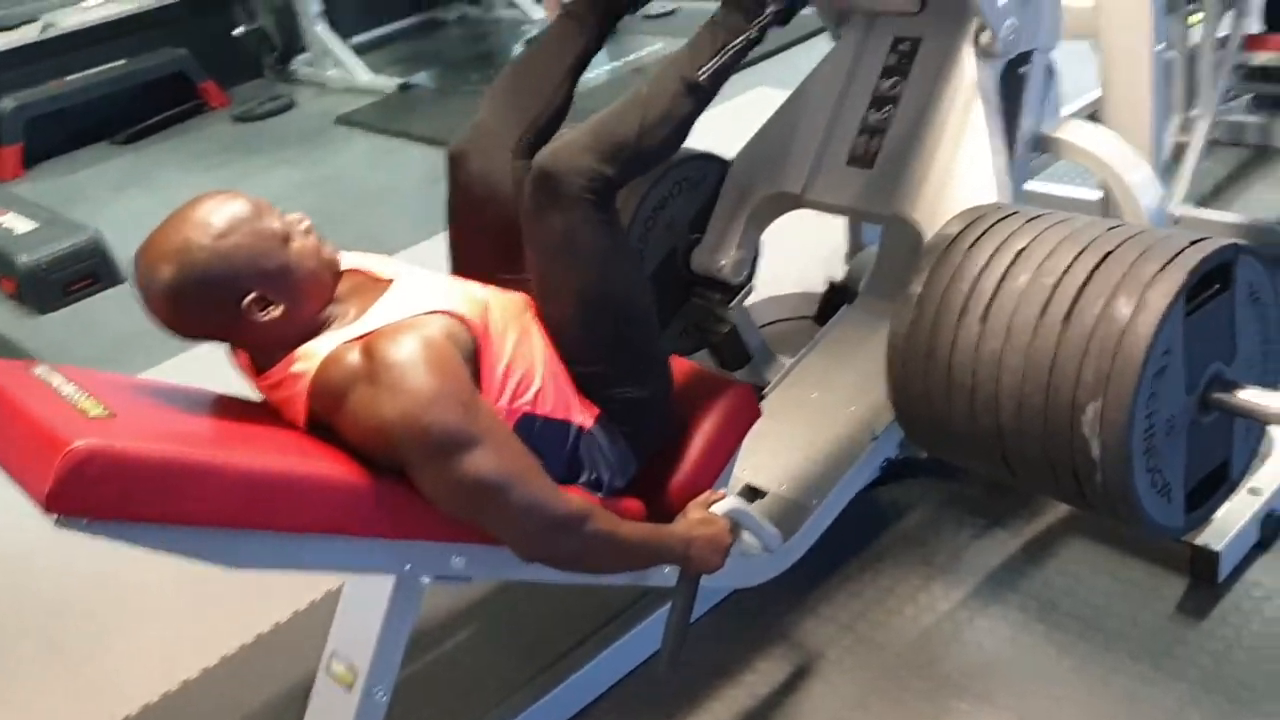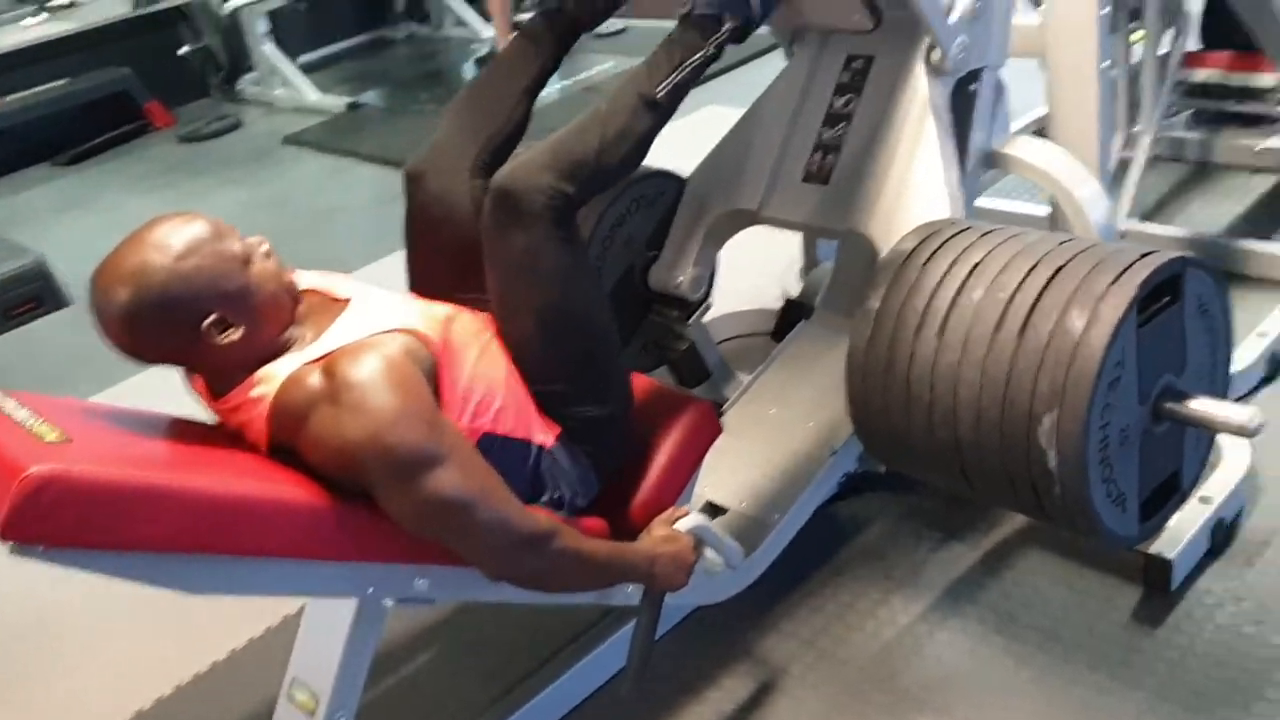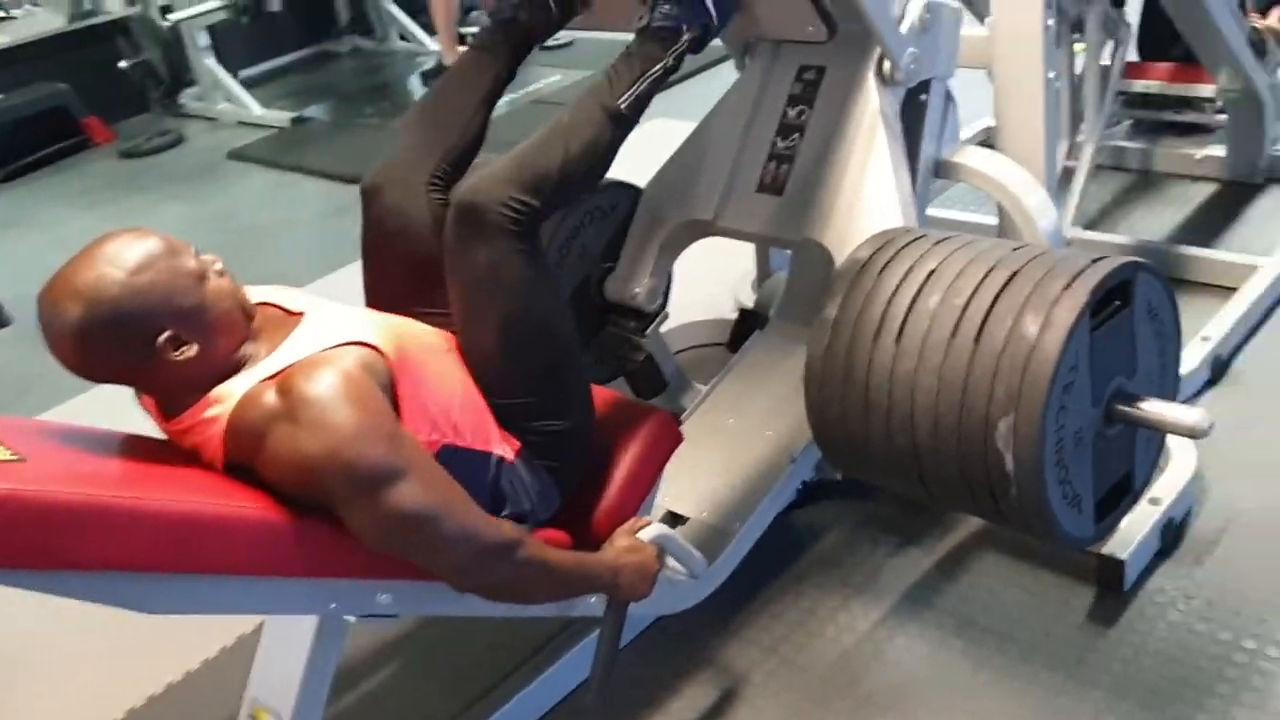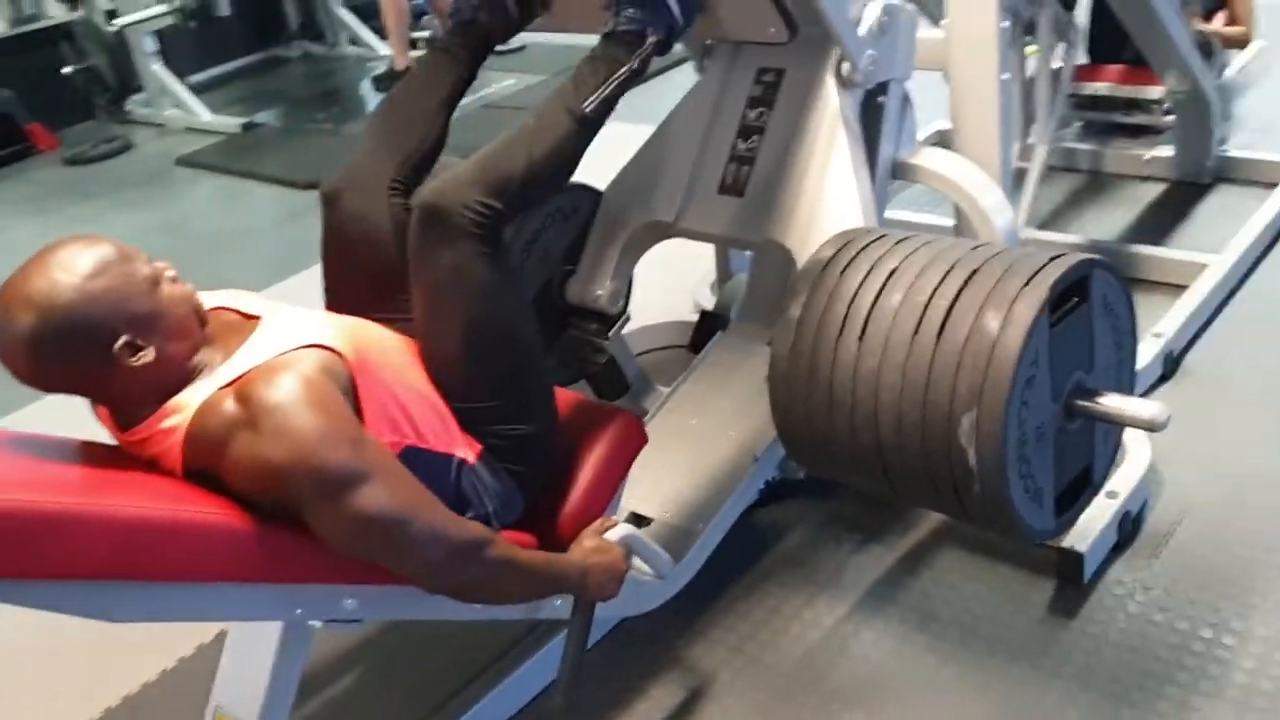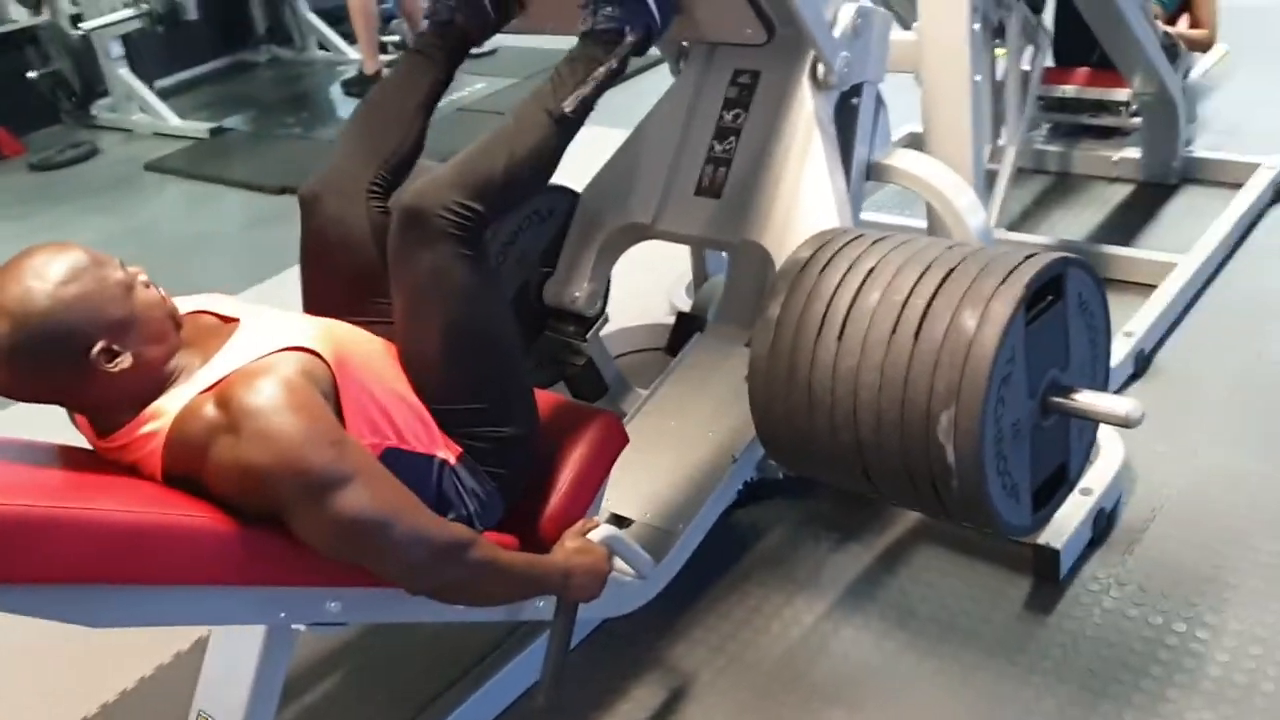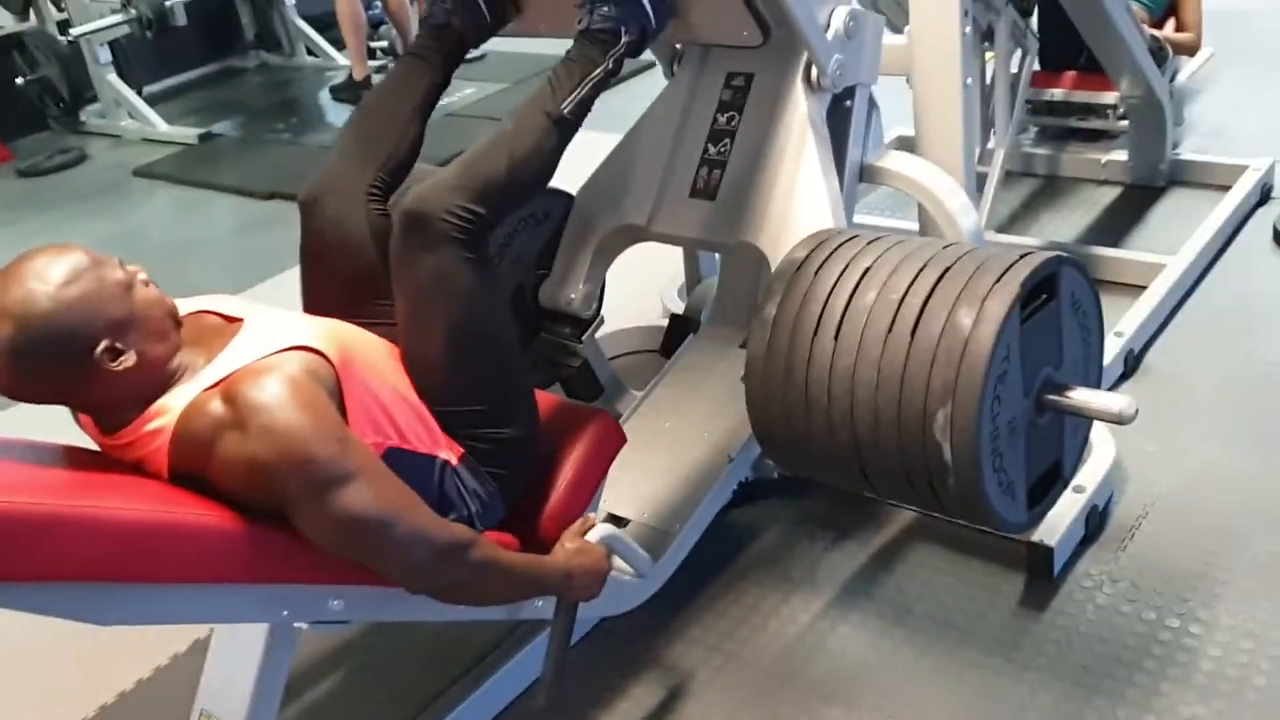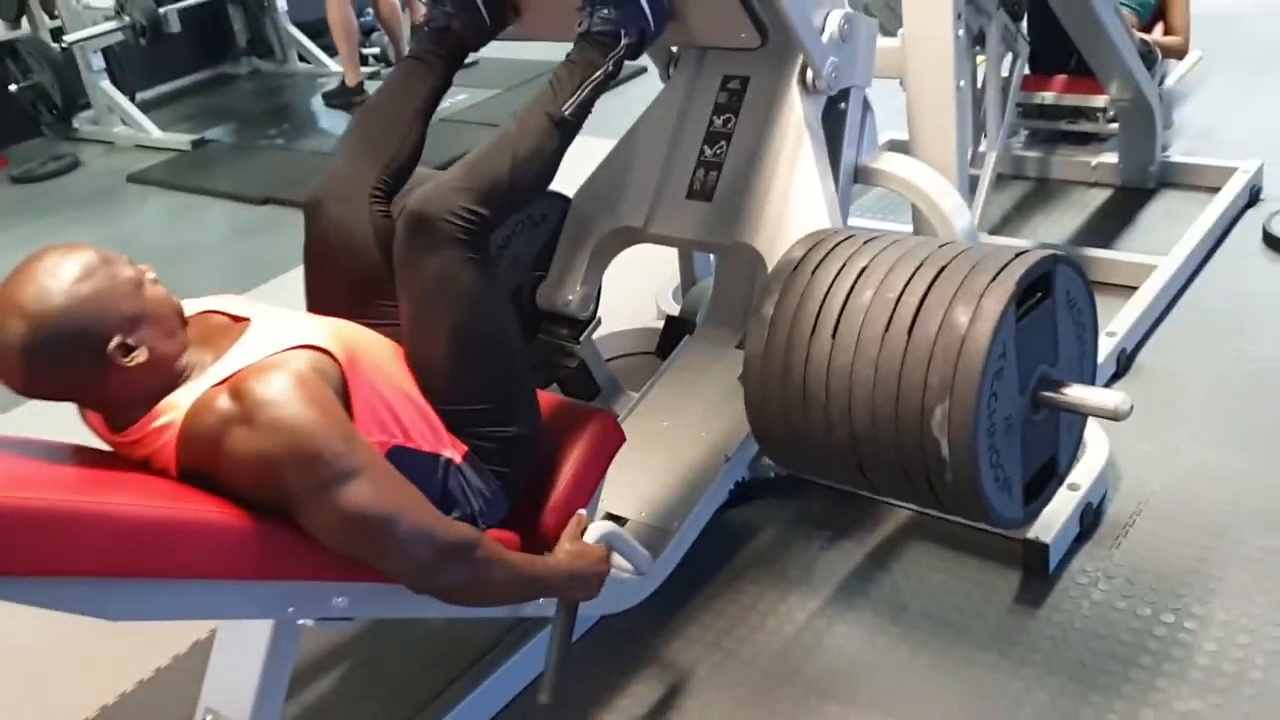
dt=0.1s
person 1, frame 1
left shoulder: (271, 338)
right shoulder: (397, 375)
right elbow: (548, 530)
right wrist: (682, 542)
right hip: (601, 430)
left knee: (486, 153)
right knee: (567, 171)
person 1, frame 2
left shoulder: (222, 358)
right shoulder: (354, 395)
right elbow: (513, 549)
right wrist: (646, 561)
right hip: (560, 446)
left knee: (444, 171)
right knee: (526, 190)
person 1, frame 3
left shoulder: (175, 379)
right shoulder: (314, 411)
right elbow: (478, 558)
right wrist: (610, 571)
right hip: (520, 461)
left knee: (400, 187)
right knee: (488, 205)
person 1, frame 4
left shoulder: (125, 382)
right shoulder: (273, 414)
right elbow: (447, 561)
right wrist: (577, 571)
right hip: (483, 463)
left knee: (362, 190)
right knee: (453, 208)
person 1, frame 5
left shoulder: (104, 394)
right shoulder: (255, 419)
right elbow: (431, 562)
right wrist: (560, 572)
right hip: (466, 467)
left knee: (338, 194)
right knee: (431, 210)
person 1, frame 6
left shoulder: (100, 386)
right shoulder: (258, 414)
right elbow: (432, 563)
right wrist: (559, 571)
right hip: (468, 464)
left knee: (339, 197)
right knee: (436, 213)
person 1, frame 7
left shoulder: (108, 389)
right shoulder: (264, 412)
right elbow: (436, 562)
right wrist: (560, 574)
right hip: (470, 464)
left knee: (343, 199)
right knee: (439, 215)
